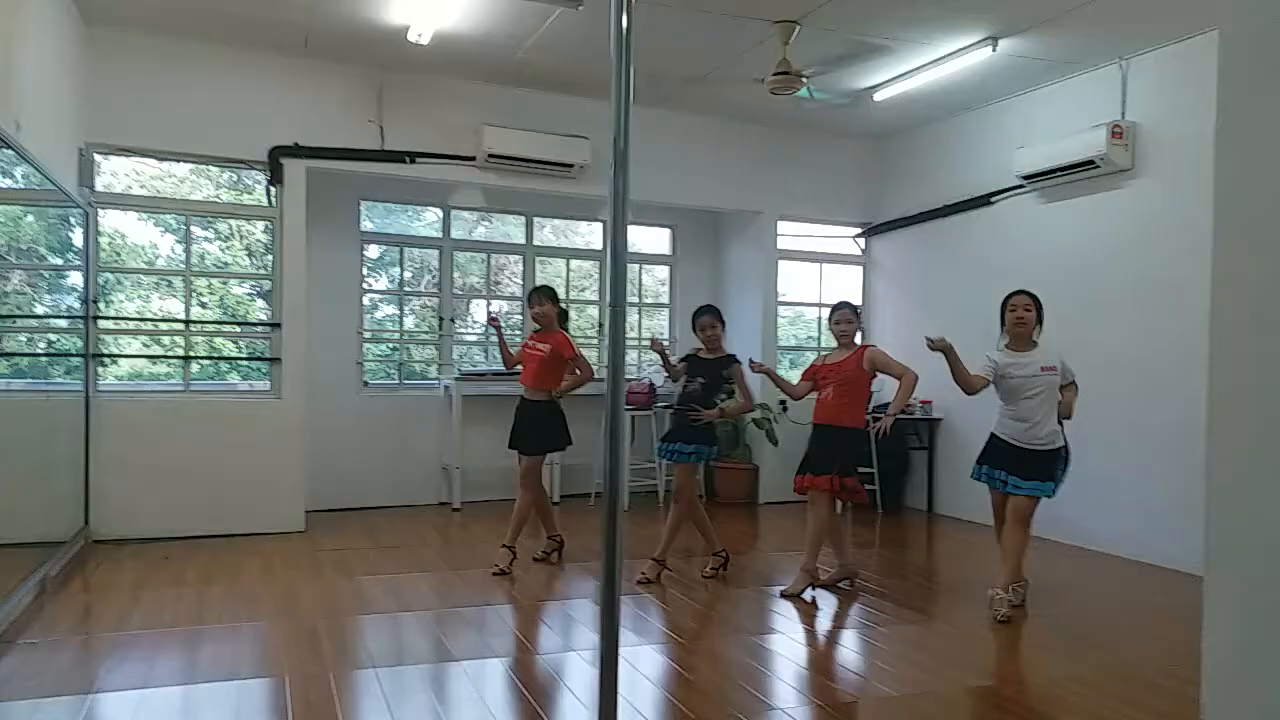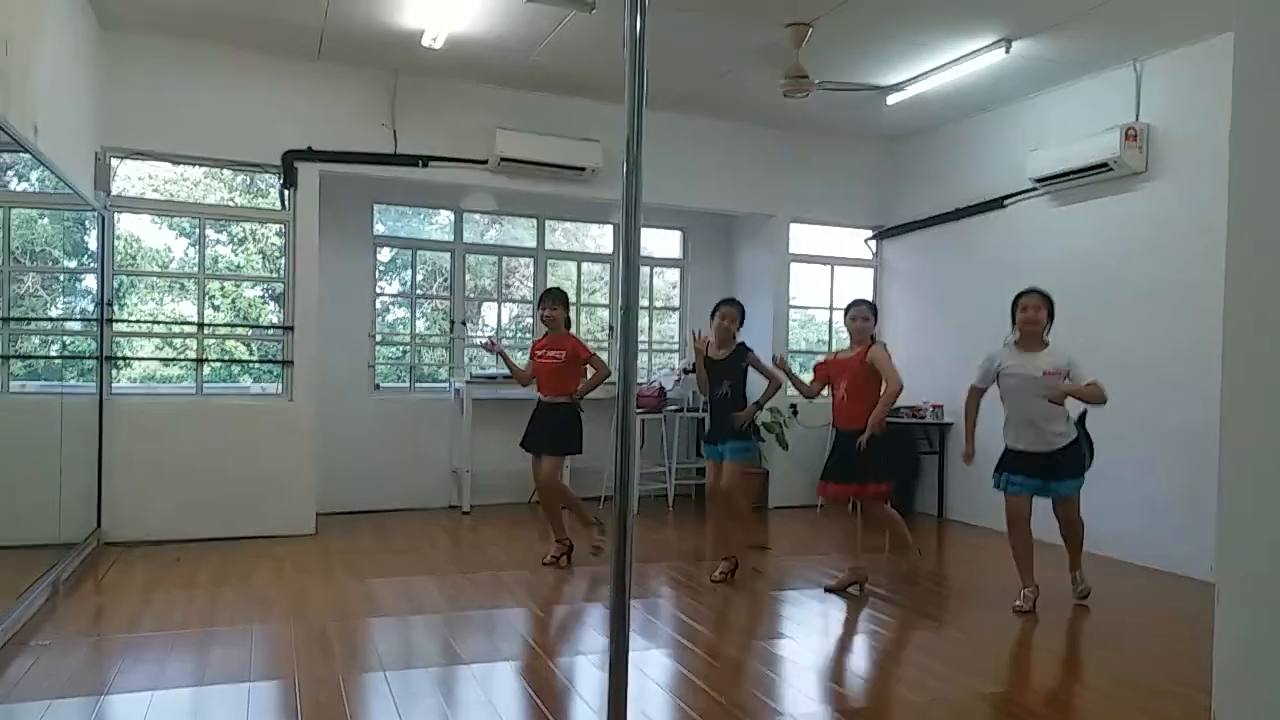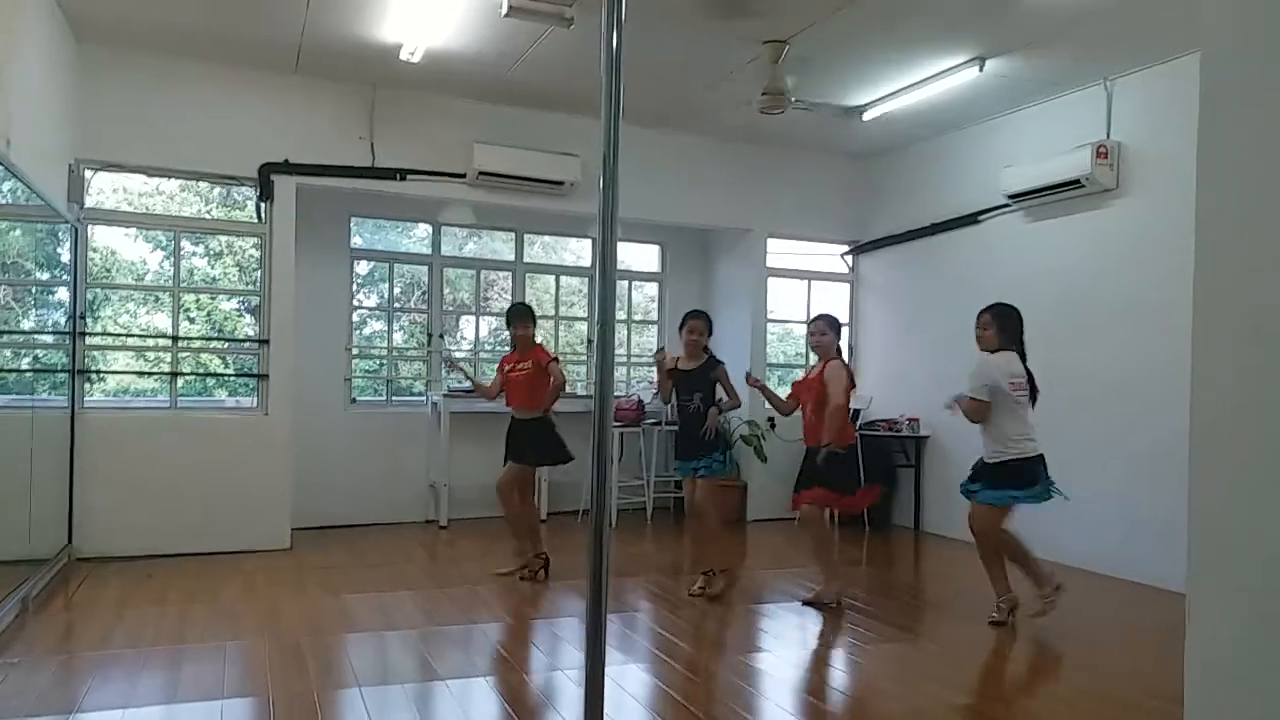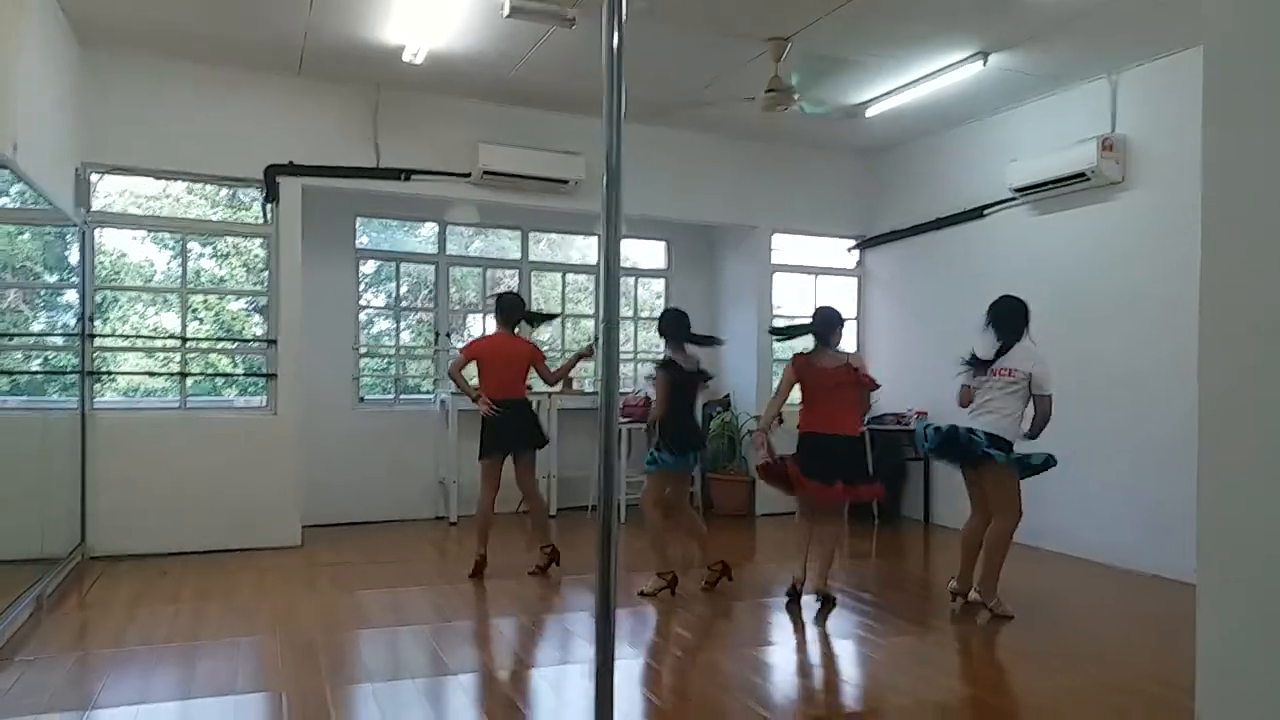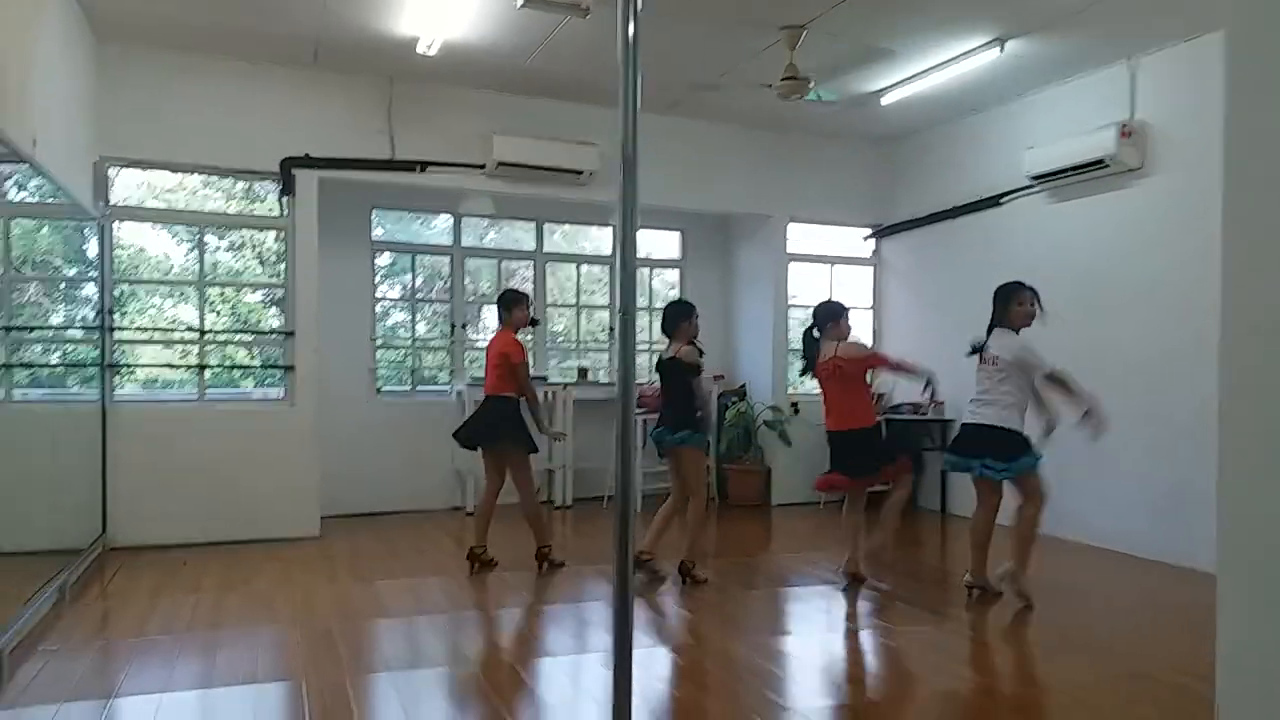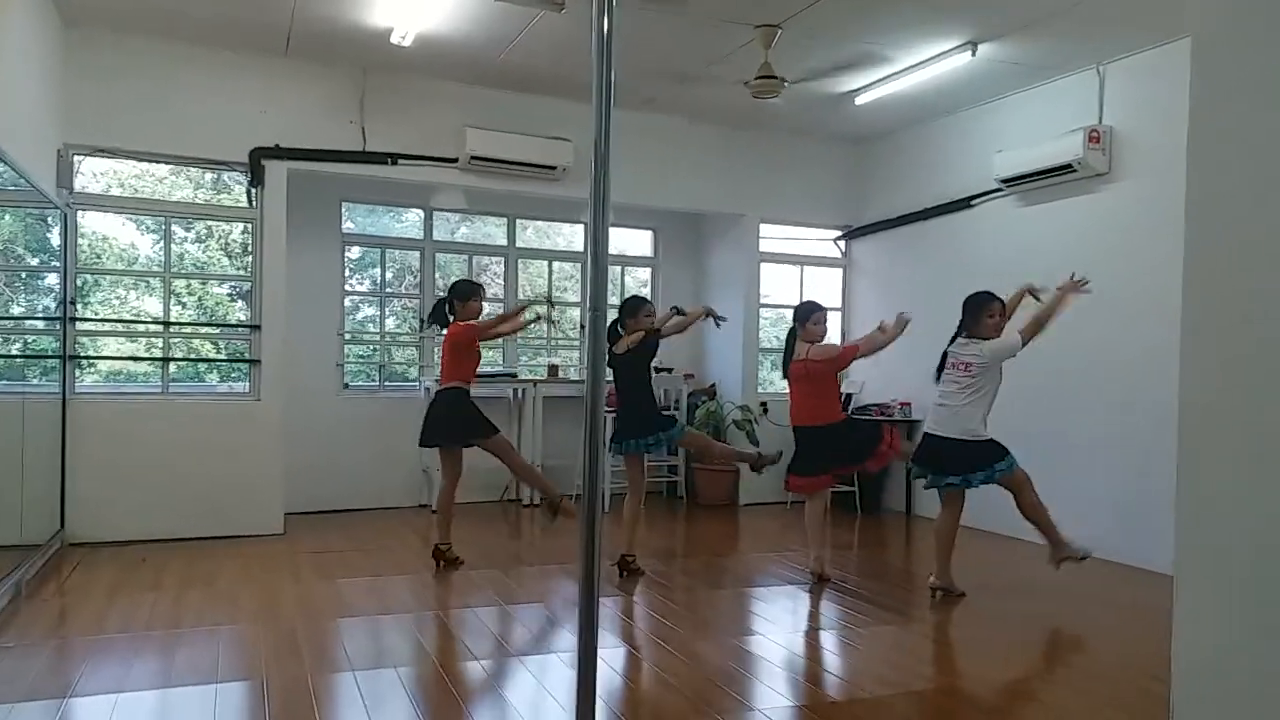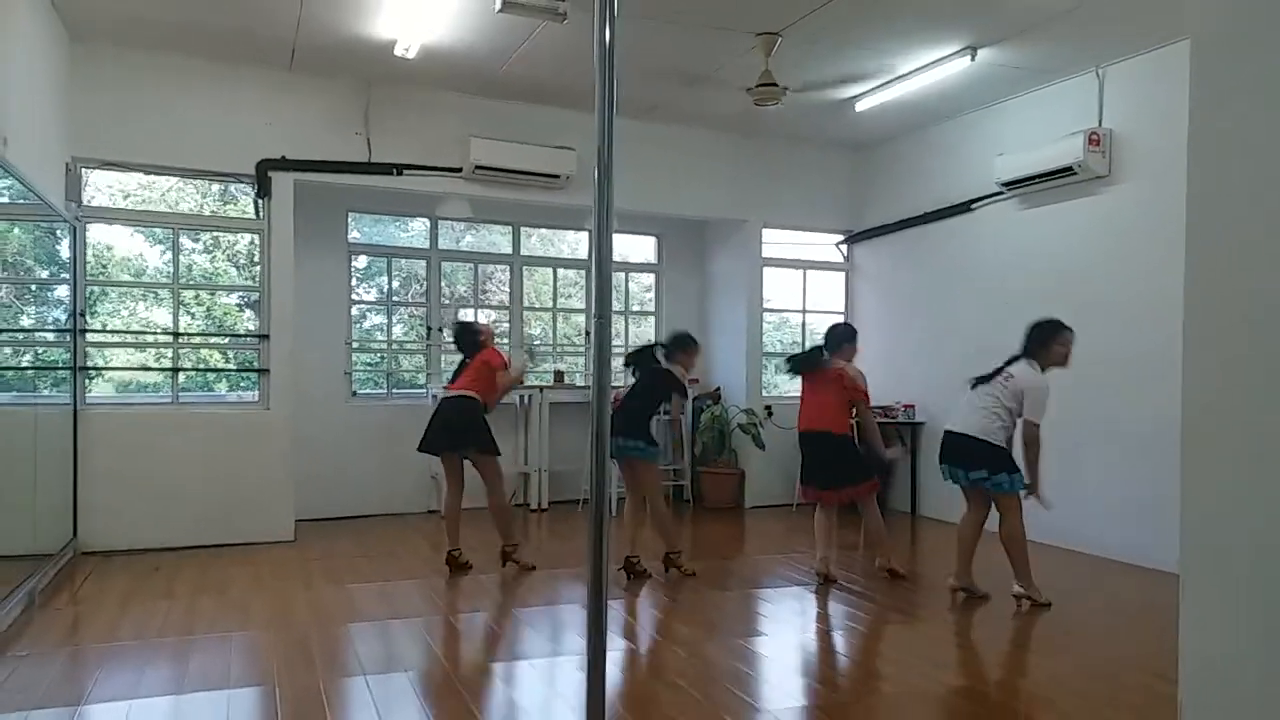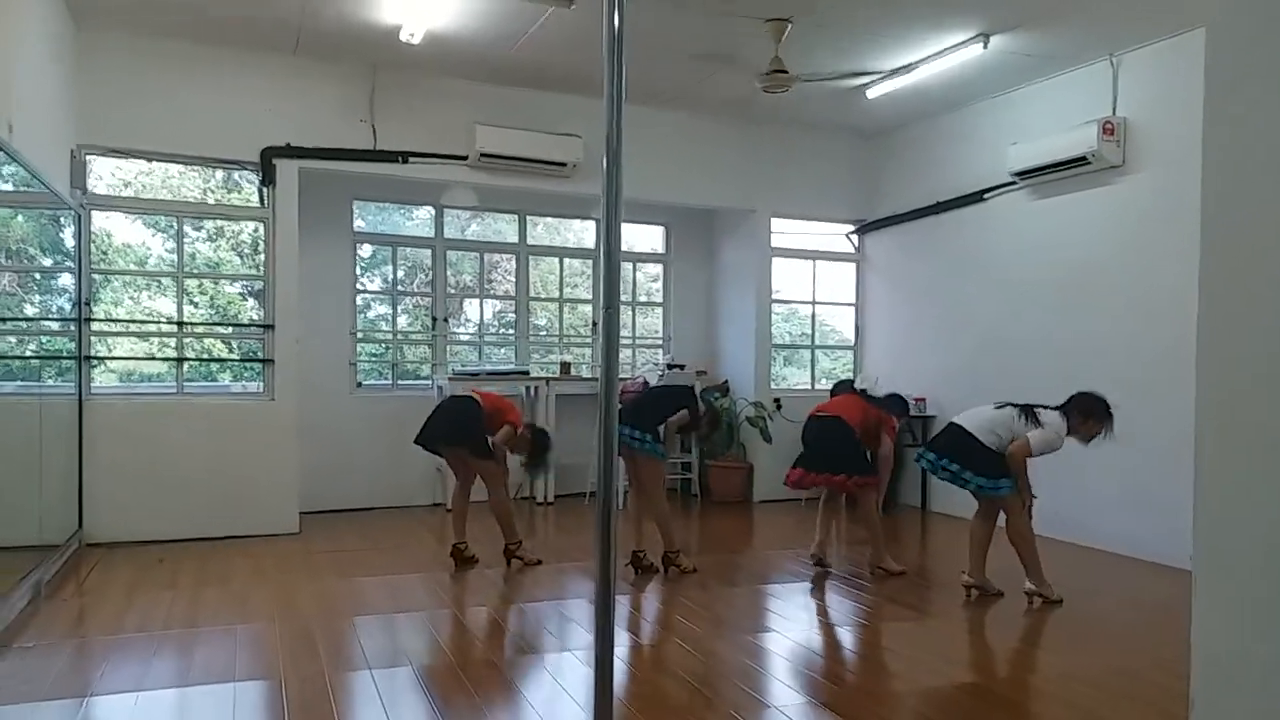
dt=0.4s
person 1, frame 1
left shoulder: (1054, 358)
right shoulder: (997, 360)
left elbow: (1071, 385)
right elbow: (971, 386)
left wrist: (1068, 401)
right wrist: (950, 354)
left hip: (1044, 450)
right hip: (1005, 445)
left knee: (1018, 516)
right knee: (1002, 515)
left ankle: (1002, 589)
right ankle: (1017, 581)
person 1, frame 2
left shoulder: (1060, 359)
right shoulder: (997, 358)
left elbow: (1100, 395)
right elbow: (975, 395)
left wrist: (1070, 389)
right wrist: (969, 440)
left hip: (1059, 448)
right hip: (1017, 452)
left knee: (1067, 514)
right knee: (1015, 515)
left ankle: (1076, 571)
right ankle: (1028, 586)
person 1, frame 3
left shoulder: (987, 364)
right shoulder: (1017, 365)
left elbow: (975, 414)
left wrist: (959, 403)
left hip: (1012, 461)
right hip: (1023, 458)
left knee: (987, 526)
right knee: (980, 525)
left ankle: (1045, 582)
right ankle: (1006, 598)
person 1, frame 4
left shoulder: (983, 357)
right shoulder: (1033, 359)
left elbow: (963, 401)
right elbow: (1044, 410)
right wrist: (1031, 433)
left hip: (965, 436)
right hip: (994, 442)
left knee: (981, 514)
right knee: (1008, 515)
left ankle: (962, 582)
right ankle: (985, 590)
person 1, frame 5
left shoulder: (992, 342)
right shoulder: (1020, 346)
right elbow: (1054, 377)
left wrist: (1045, 410)
right wrist: (1087, 403)
left hip: (972, 430)
right hip: (1000, 434)
left knee: (987, 502)
right knee: (1033, 497)
left ankle: (977, 575)
right ankle: (1015, 569)
person 1, frame 6
left shoulder: (958, 344)
right shoulder: (990, 351)
left elbow: (1001, 321)
right elbow: (1032, 329)
left wrist: (1021, 293)
right wrist: (1063, 293)
left hip: (935, 439)
right hip: (968, 442)
left knee: (951, 506)
right knee: (1021, 484)
left ankle: (941, 577)
right ankle: (1058, 546)
person 1, frame 7
left shoulder: (1017, 369)
right shoulder: (1038, 383)
right elbow: (1030, 436)
left wrist: (1008, 472)
right wrist: (1034, 480)
left hip: (954, 437)
right hip: (980, 443)
left knee: (977, 507)
right knee: (1011, 510)
left ankle: (962, 577)
right ankle: (1025, 585)
person 1, frame 8
left shoulder: (1047, 417)
right shoulder: (1056, 431)
left elbow: (1016, 453)
right elbow: (1015, 454)
left wrist: (1022, 489)
right wrist: (1023, 492)
left hip: (956, 437)
right hip: (971, 446)
left knee: (990, 505)
right knee: (1017, 511)
left ankle: (974, 574)
right ankle: (1037, 582)
person 2, frame 1
left shoulder: (868, 355)
right shoulder: (822, 361)
left elbow: (909, 376)
right elbow: (797, 392)
left wrist: (891, 414)
right wrist: (770, 373)
left hip: (847, 435)
right hip: (821, 434)
left knee: (818, 498)
right knee: (823, 501)
left ankle: (807, 570)
right ankle: (845, 565)
person 2, frame 2
left shoulder: (875, 351)
right shoulder: (834, 359)
left elbow: (895, 385)
right elbow: (809, 391)
left wrist: (872, 425)
right wrist: (787, 372)
left hip: (867, 438)
right hip: (844, 439)
left knee: (873, 504)
right knee: (836, 501)
left ankle: (910, 546)
right ankle: (856, 570)
person 2, frame 3
left shoulder: (833, 366)
right shoulder: (812, 372)
left elbow: (838, 404)
right elbow: (788, 408)
left wrist: (826, 444)
right wrist: (764, 391)
left hip: (835, 453)
right hip: (819, 453)
left knee: (810, 511)
right knee: (810, 515)
left ankle: (834, 580)
right ankle: (830, 583)
person 2, frame 4
left shoulder: (798, 362)
right shoulder: (855, 363)
left elbow: (777, 400)
right elbow: (863, 407)
left wrist: (761, 433)
left hip: (810, 442)
right hip: (846, 444)
left knee: (808, 510)
right knee: (834, 515)
left ankle: (800, 574)
right ankle: (821, 582)
person 2, frame 5
left shoulder: (816, 356)
right shoulder: (850, 350)
right elbow: (891, 364)
left wrist: (873, 395)
right wrist: (925, 375)
left hip: (837, 434)
right hip: (861, 433)
left knee: (855, 497)
right knee: (903, 480)
left ankle: (852, 563)
right ankle: (880, 542)
person 2, frame 6
left shoulder: (793, 355)
right shoulder: (822, 352)
left elbow: (852, 350)
right elbow: (866, 349)
left wrist: (879, 333)
right wrist: (898, 328)
left hip: (806, 434)
right hip: (834, 429)
left knee: (816, 497)
right knee: (889, 442)
left ankle: (817, 561)
person 2, frame 7
left shoulder: (809, 370)
right shoulder: (852, 374)
right elbow: (866, 419)
right wrist: (881, 453)
left hip: (808, 438)
right hip: (835, 439)
left knee: (825, 501)
right knee: (866, 497)
left ankle: (823, 560)
right ankle: (885, 559)
person 2, frame 8
left shoulder: (861, 403)
right shoulder: (887, 419)
right elbow: (885, 457)
right wrist: (879, 494)
left hip: (813, 427)
right hip: (838, 430)
left knee: (833, 490)
right knee: (867, 491)
left ankle: (819, 547)
right ankle: (879, 555)
person 3, frame 1
left shoulder: (729, 363)
right shoulder: (693, 357)
left elbow: (747, 403)
right elbow: (674, 374)
left wrist: (719, 412)
right wrist: (663, 356)
left hip: (698, 432)
right hip: (680, 429)
left knee: (680, 494)
right knee: (687, 496)
left ankle: (658, 559)
right ankle: (718, 551)
person 3, frame 2
left shoulder: (742, 353)
right shoulder: (705, 350)
left elbow: (775, 382)
right elbow: (702, 386)
left wrist: (755, 407)
right wrist: (699, 354)
left hip: (737, 430)
right hip: (715, 430)
left knee: (729, 488)
right knee: (715, 493)
left ankle: (747, 545)
right ankle: (728, 556)
person 3, frame 3
left shoulder: (714, 365)
right shoulder: (673, 364)
left elbow: (734, 400)
right elbow: (665, 397)
left wrist: (716, 408)
right wrist: (661, 369)
left hip: (709, 443)
right hip: (685, 443)
left knee: (703, 505)
right knee: (697, 507)
left ankle: (720, 568)
right ankle: (708, 572)
person 3, frame 4
left shoulder: (665, 366)
right shoulder: (696, 364)
left elbow: (656, 414)
left wrist: (648, 416)
left hip: (670, 443)
right hip: (692, 439)
left knee: (650, 503)
right knee: (678, 506)
left ankle: (666, 574)
right ankle: (712, 564)
person 3, frame 5
left shoulder: (663, 355)
right shoulder: (689, 353)
right elbow: (699, 398)
right wrist: (707, 419)
left hip: (666, 427)
right hip: (686, 427)
left knee: (678, 496)
right knee: (698, 497)
left ankle: (645, 552)
right ankle: (688, 564)
person 3, frame 6
left shoulder: (615, 348)
right shoulder: (641, 341)
right elbow: (678, 325)
left wrist: (668, 316)
right wrist: (703, 311)
left hip: (627, 429)
right hip: (650, 422)
left knee: (635, 491)
right knee: (705, 445)
left ankle: (627, 557)
right ankle: (755, 458)
person 3, frame 7
left shoulder: (650, 366)
right shoulder: (677, 375)
right elbow: (675, 415)
left hip: (618, 434)
right hip: (634, 435)
left knee: (634, 496)
right knee: (655, 497)
left ankle: (632, 559)
right ankle: (674, 553)
person 3, frame 8
left shoulder: (679, 395)
right shoulder: (696, 410)
right elbow: (671, 424)
right wrist: (662, 462)
left hip: (625, 422)
right hip: (641, 428)
left knee: (639, 491)
right knee: (655, 494)
left ankle: (639, 554)
right ankle: (672, 553)
person 4, frame 1
left shoulder: (561, 340)
right shoulder: (533, 338)
left elbow: (587, 373)
right elbow: (509, 361)
left wrist: (559, 391)
right wrist: (499, 332)
left hip: (544, 412)
right hip: (526, 409)
left knee: (526, 480)
right knee: (532, 480)
left ankle: (508, 548)
right ankle: (553, 538)
person 4, frame 2
left shoulder: (572, 343)
right shoulder: (538, 344)
left elbow: (603, 371)
right elbow: (524, 378)
left wrist: (578, 394)
right wrist: (499, 352)
left hip: (562, 415)
right hip: (542, 413)
left knee: (549, 479)
right knee: (542, 482)
left ankle: (592, 524)
right ankle: (561, 540)
person 4, frame 3
left shoulder: (540, 352)
right shoulder: (507, 360)
left elbow: (558, 380)
right elbow: (491, 392)
left wrist: (545, 407)
right wrist: (463, 372)
left hip: (535, 429)
right hip: (517, 428)
left knee: (505, 487)
right knee: (523, 496)
left ankle: (525, 554)
right ankle: (538, 556)
person 4, frame 4
left shoulder: (481, 344)
right shoulder: (528, 348)
left elbow: (454, 371)
right elbow: (552, 380)
left wrist: (477, 400)
right wrist: (576, 359)
left hip: (496, 419)
right hip: (522, 416)
left knee: (488, 490)
right knee: (528, 487)
left ankle: (481, 556)
right ankle: (547, 549)
person 4, frame 5
left shoulder: (498, 341)
right shoulder: (513, 344)
right elbow: (526, 388)
right wrist: (542, 425)
left hip: (489, 413)
right hip: (503, 414)
left knee: (493, 483)
right knee: (525, 484)
left ankle: (478, 549)
right ankle: (544, 549)
person 4, frame 6
left shoulder: (465, 334)
right shoulder: (460, 331)
left elbow: (504, 329)
right elbow: (502, 322)
left wrist: (533, 318)
right wrist: (530, 311)
left hip: (446, 408)
right hip: (456, 405)
left knee: (450, 478)
right knee: (509, 455)
left ankle: (443, 547)
right ankle: (554, 501)
person 4, frame 7
left shoulder: (474, 361)
right shoulder: (493, 355)
right elbow: (503, 386)
right wrist: (518, 374)
left hip: (443, 415)
right hip: (466, 415)
left knee: (454, 486)
right knee: (495, 484)
left ankle: (454, 553)
right ankle: (510, 548)
person 4, frame 8
left shoulder: (503, 411)
right shoulder: (515, 419)
right elbow: (497, 442)
right wrist: (502, 472)
left hip: (443, 415)
right hip: (463, 417)
left knee: (464, 480)
right knee: (495, 482)
left ankle: (460, 546)
right ankle: (513, 545)
